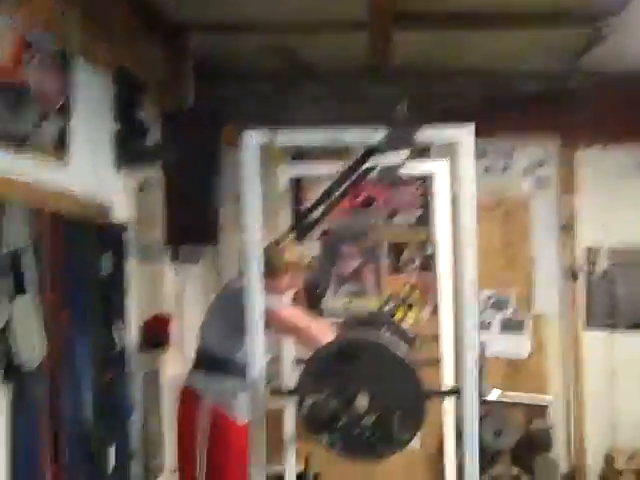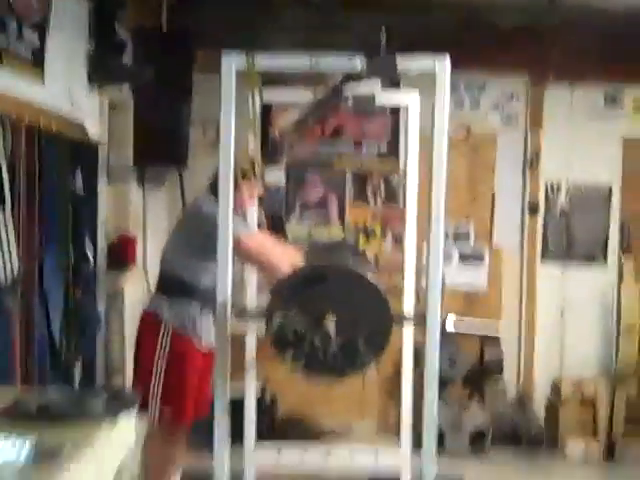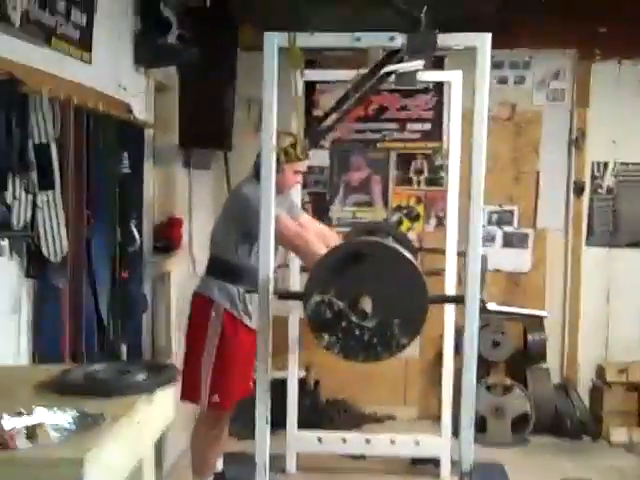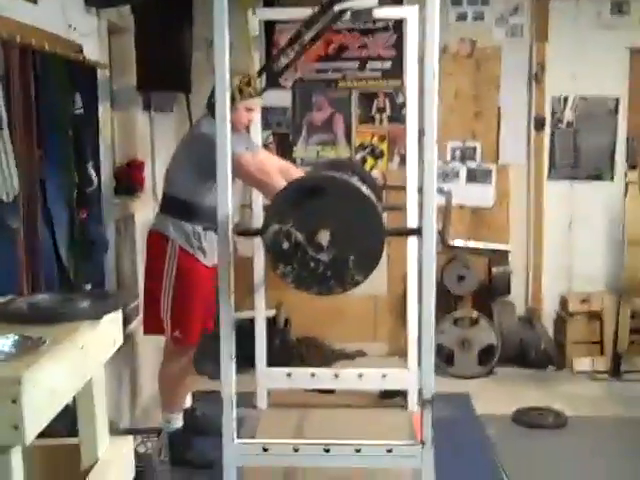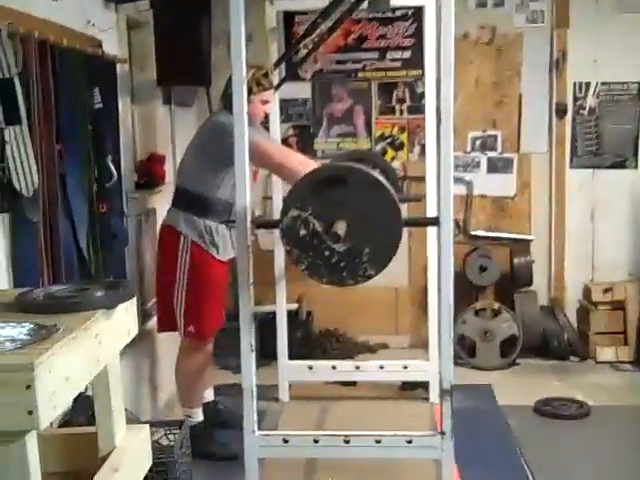
dt=0.4s
person 1, frame 1
left shoulder: (268, 296)
right shoulder: (243, 290)
left elbow: (310, 322)
right elbow: (298, 326)
left hip: (236, 404)
right hip: (213, 402)
person 1, frame 2
left shoulder: (228, 215)
right shoulder: (208, 212)
left elbow: (270, 246)
right elbow: (259, 254)
left hip: (199, 328)
right hip: (174, 325)
left knee: (183, 417)
right knee: (167, 420)
person 1, frame 3
left shoulder: (279, 198)
right shoulder: (251, 196)
left elbow: (317, 230)
right elbow: (298, 240)
left hip: (244, 308)
right hip: (222, 307)
left knee: (227, 402)
right knee: (214, 407)
person 1, frame 4
left shoulder: (233, 137)
right shoulder: (208, 135)
left elbow: (277, 164)
right elbow: (261, 176)
left hip: (201, 244)
right hip: (179, 243)
left knee: (191, 337)
right knee: (179, 341)
left ankle: (185, 411)
right ankle: (174, 434)
person 1, frame 5
left shoulder: (245, 130)
right shoulder: (223, 127)
left elbow: (293, 156)
right elbow: (280, 162)
left hip: (215, 238)
right hip: (191, 238)
left knee: (207, 331)
right knee: (195, 336)
left ankle: (207, 405)
right ankle: (193, 427)
